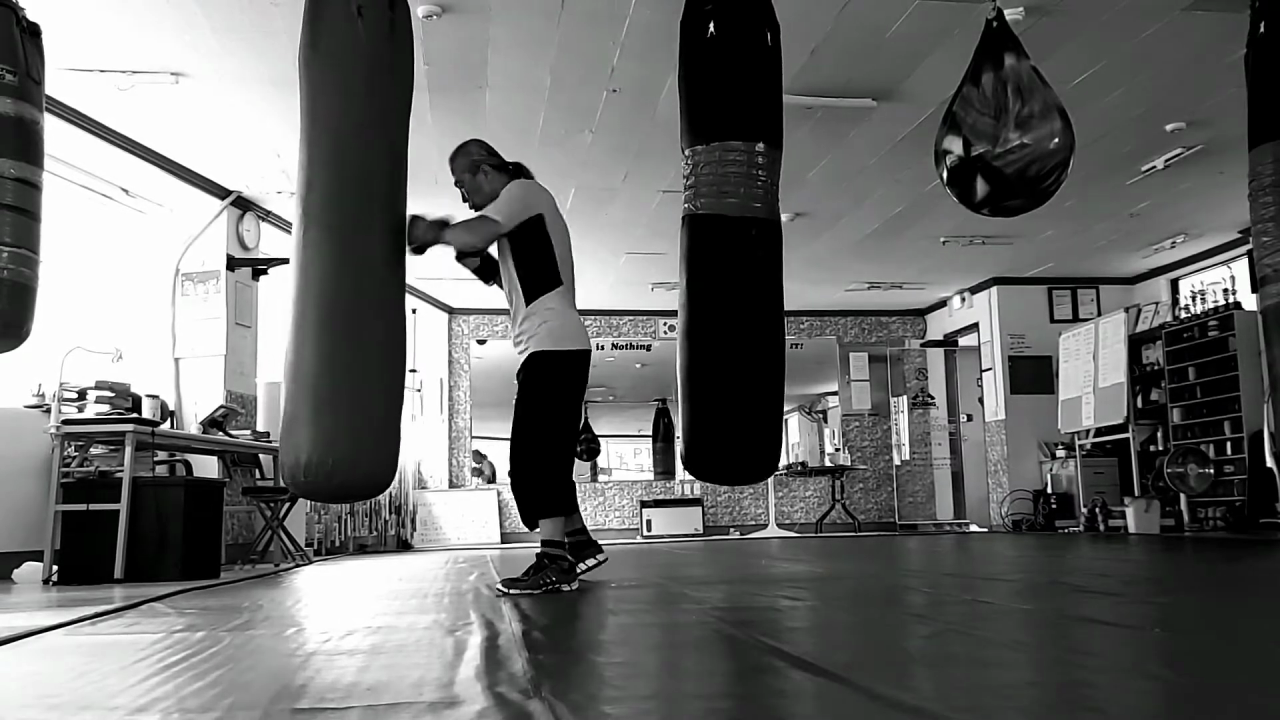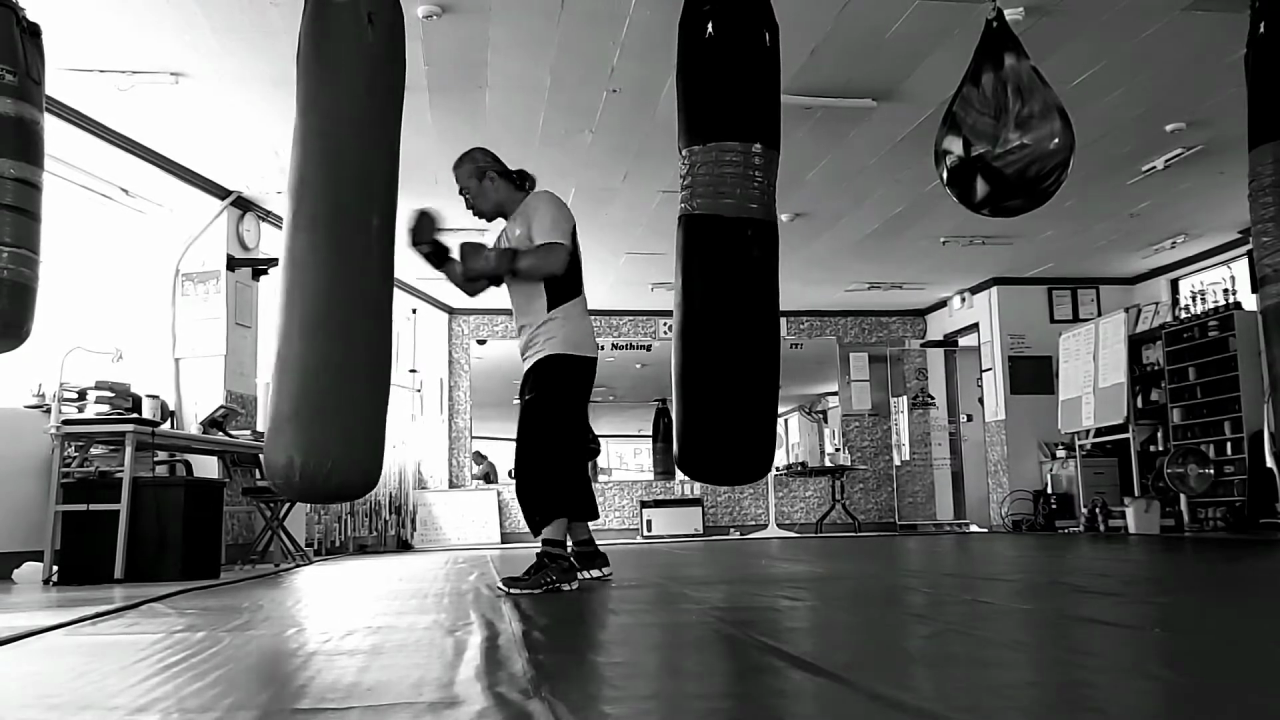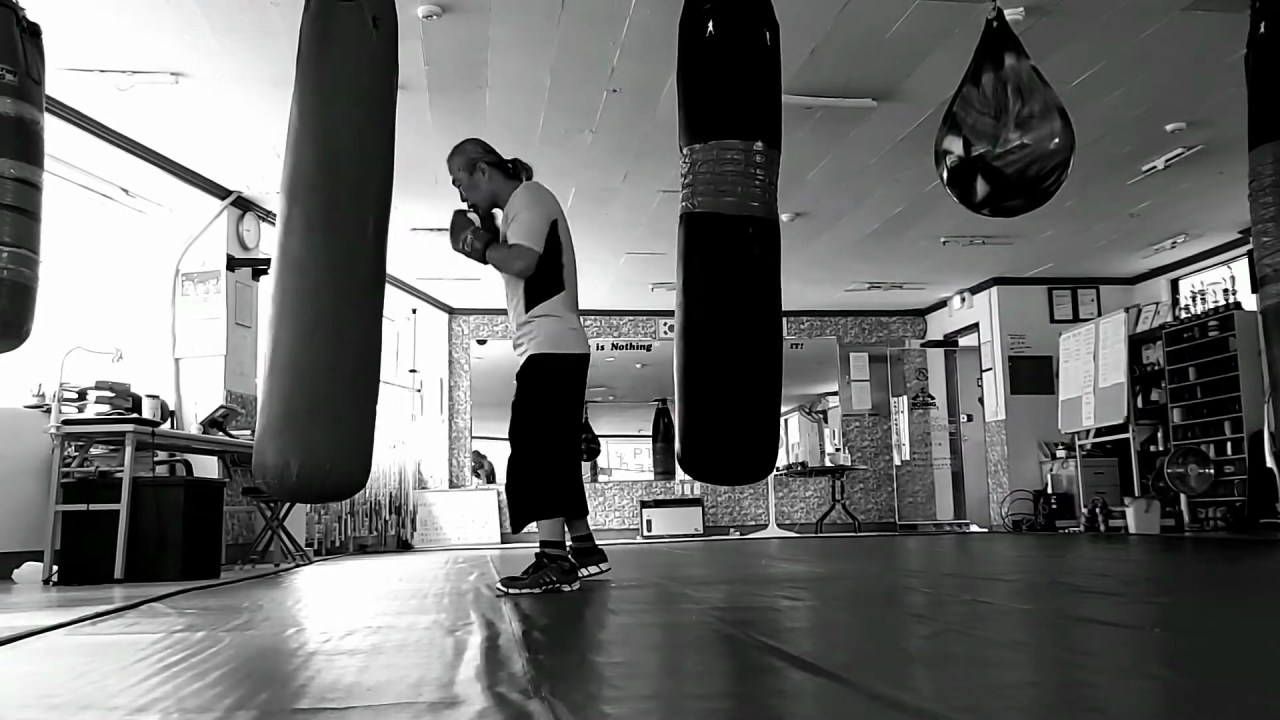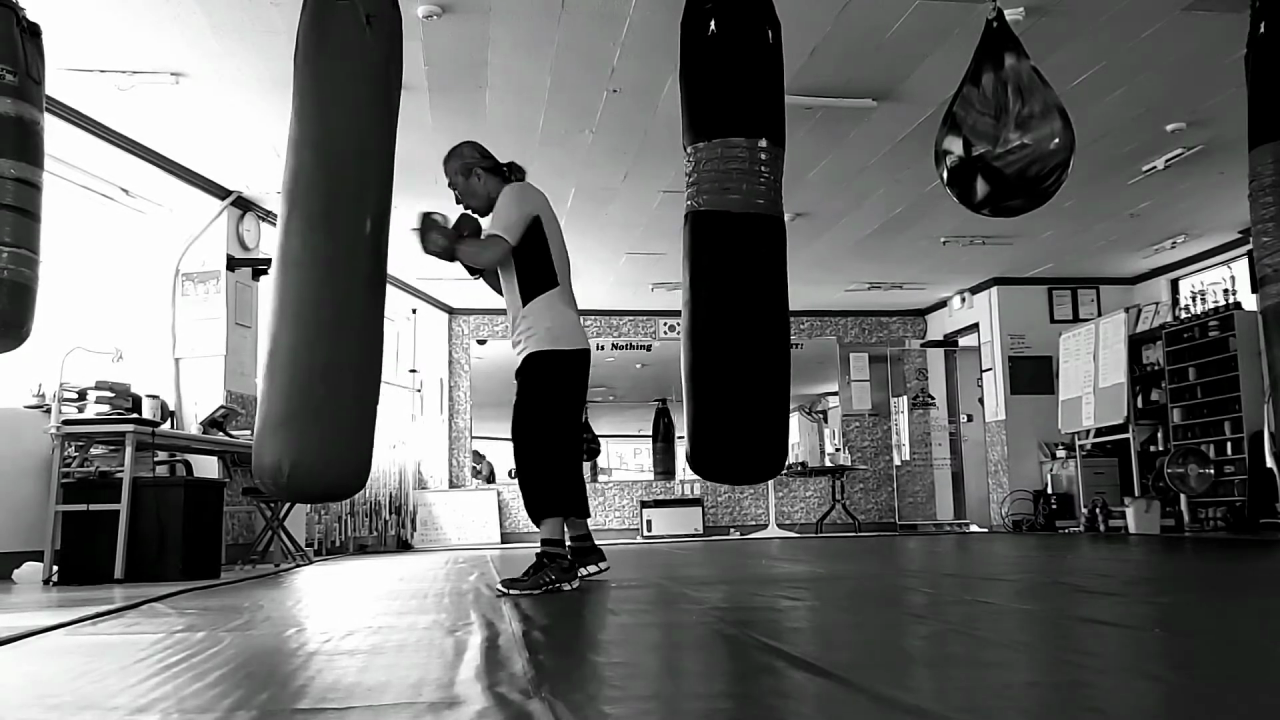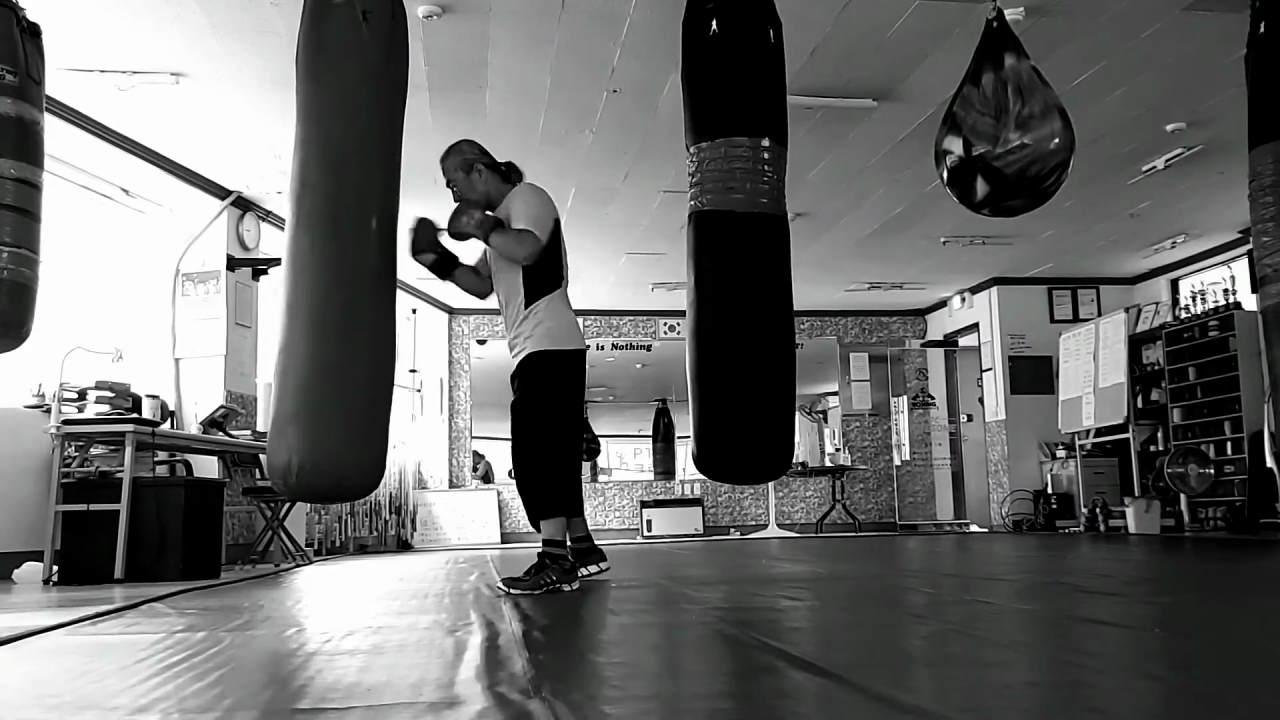
dt=0.4s
person 1, frame 1
left shoulder: (522, 191)
right shoulder: (526, 208)
left elbow: (479, 230)
right elbow: (517, 281)
left wrist: (430, 232)
right wrist: (474, 254)
left hip: (551, 344)
right hip: (547, 347)
left knee: (535, 450)
right knee: (550, 451)
left ankle: (552, 561)
right ankle: (579, 543)
person 1, frame 2
left shoulder: (543, 204)
right shoulder: (512, 233)
left elbow: (557, 261)
right elbow: (471, 283)
left wrist: (501, 260)
right wrist: (432, 249)
left hip: (563, 352)
right hip: (546, 356)
left knee: (543, 453)
right knee: (555, 453)
left ankle: (554, 559)
right ankle: (585, 552)
person 1, frame 3
left shoulder: (528, 198)
right shoulder: (521, 213)
left elbow: (520, 263)
right elbow: (525, 271)
left wrist: (481, 242)
right wrist: (476, 245)
left hip: (551, 351)
right hip: (546, 353)
left knee: (533, 457)
right knee: (551, 455)
left ankle: (553, 561)
right ankle: (584, 551)
person 1, frame 4
left shoulder: (516, 195)
right shoulder: (519, 205)
left elbow: (491, 255)
right elbow: (512, 277)
left wrist: (452, 246)
right wrist: (466, 249)
left hip: (550, 347)
right hip: (558, 347)
left knee: (539, 450)
right knee: (555, 451)
left ankle: (555, 558)
right ankle: (582, 549)
person 1, frame 5
left shoulder: (526, 195)
right shoulder: (505, 211)
left elbow: (526, 250)
right elbow: (480, 285)
left wrist: (483, 229)
right wrist: (439, 258)
left hip: (551, 346)
right hip: (536, 351)
left knee: (540, 450)
right knee: (541, 452)
left ankle: (556, 560)
right ankle: (581, 548)
